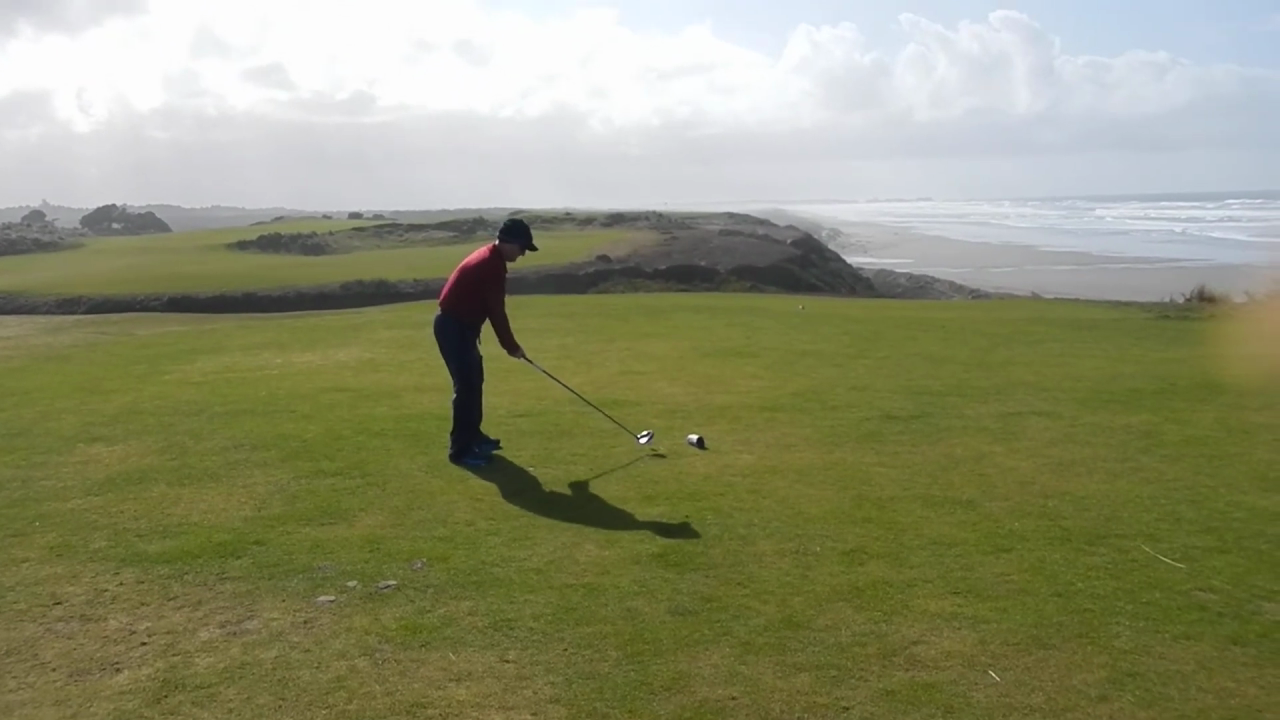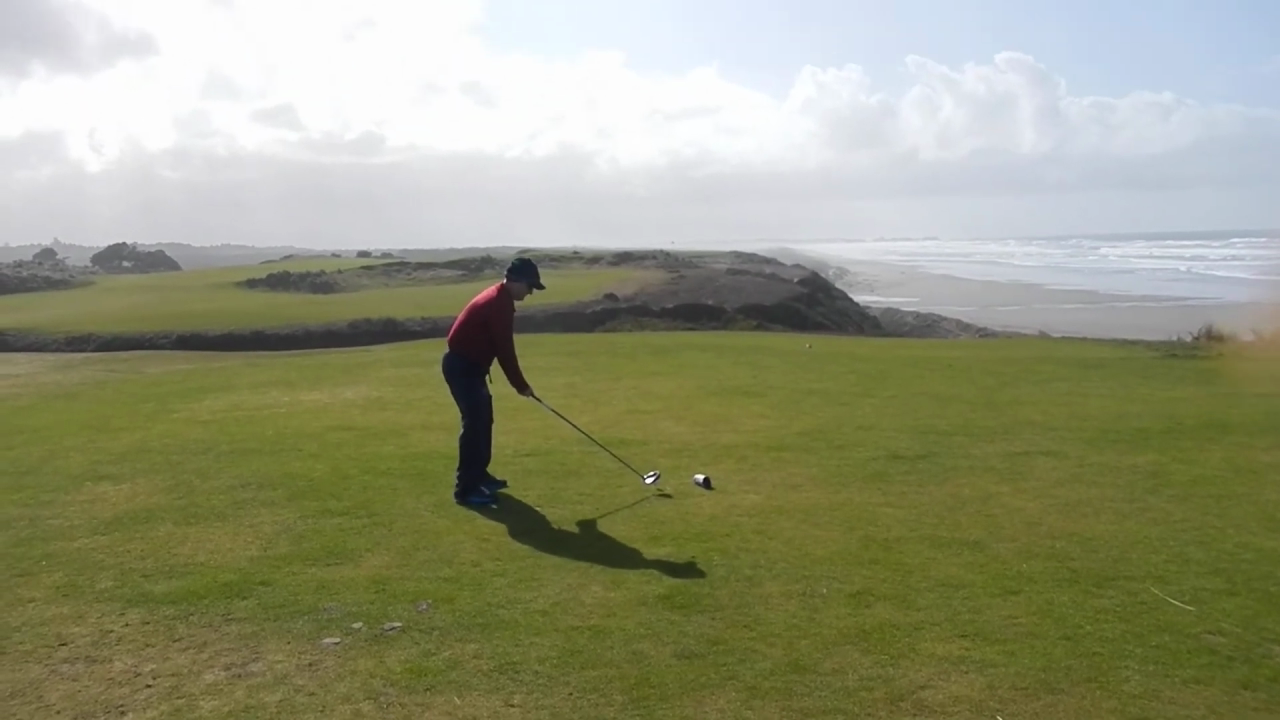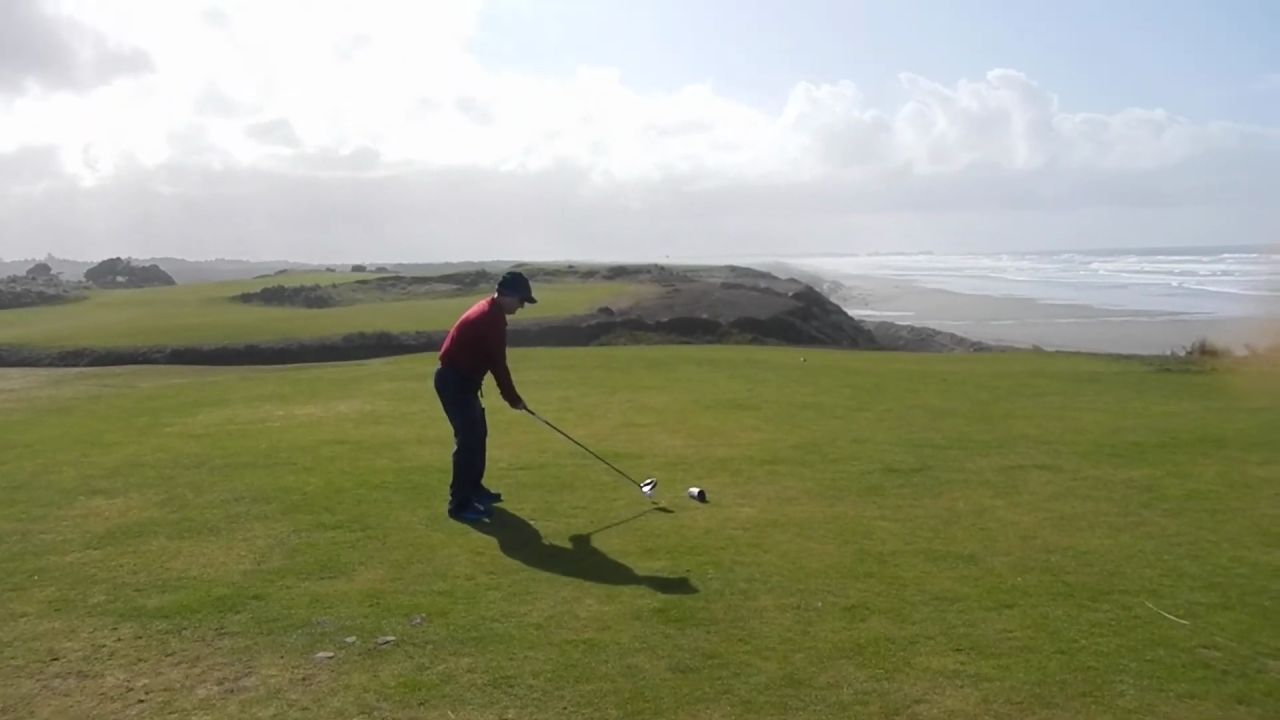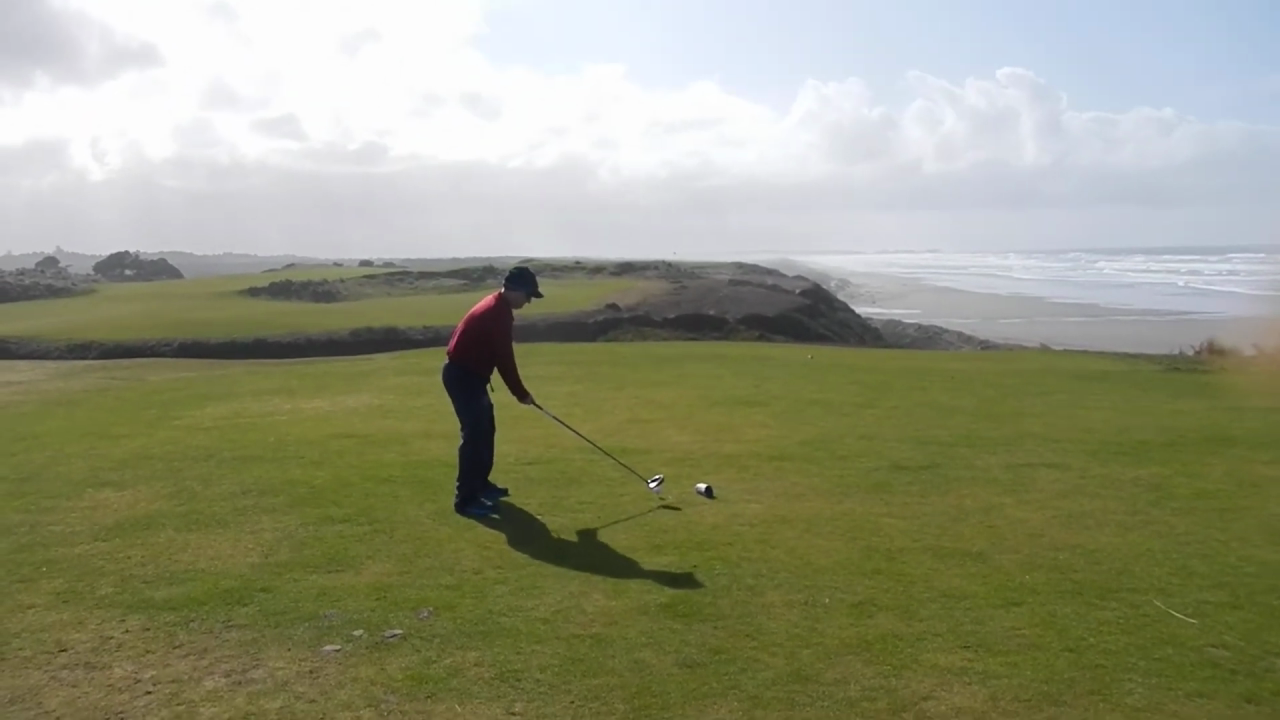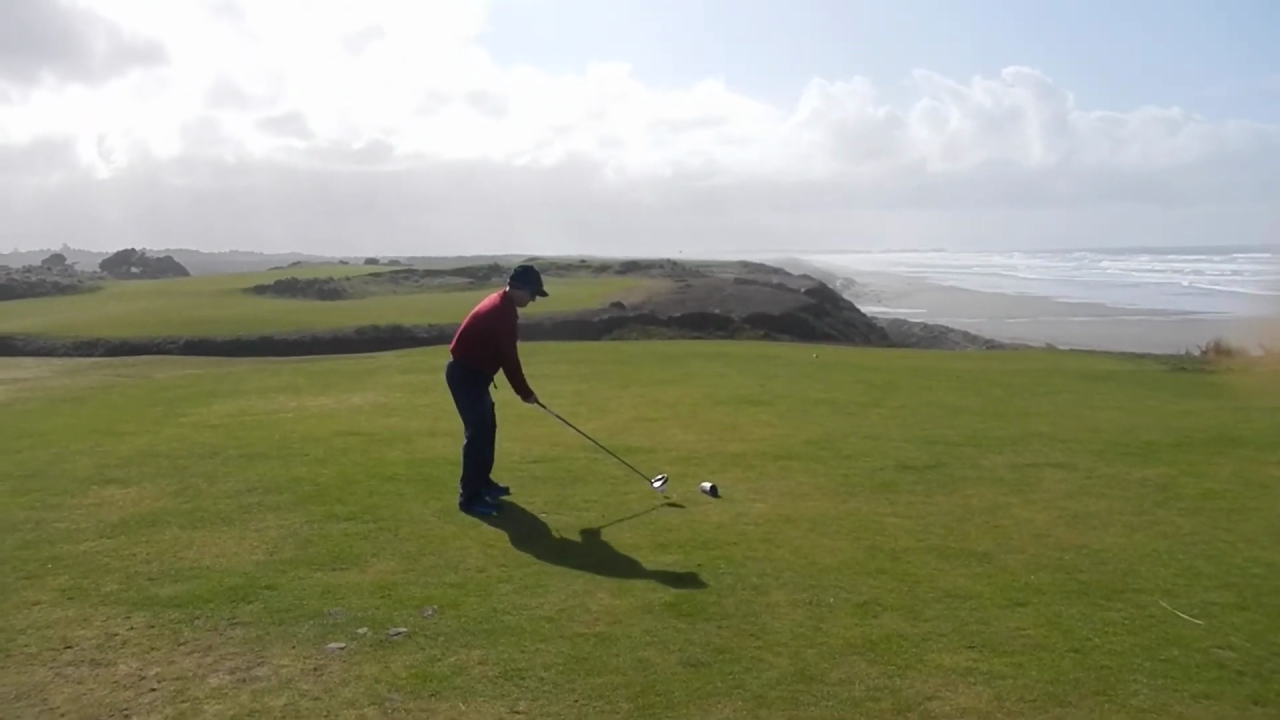
dt=0.4s
person 1, frame 1
left shoulder: (488, 257)
right shoulder: (492, 265)
left elbow: (491, 309)
right elbow: (497, 312)
left wrist: (509, 344)
right wrist: (511, 346)
left hip: (458, 324)
right hip: (454, 326)
left knee: (473, 381)
right knee: (466, 385)
left ankle: (473, 435)
right ankle: (460, 448)
person 1, frame 2
left shoulder: (497, 297)
right shoulder: (500, 304)
left elbow: (499, 346)
right elbow: (505, 350)
left wrist: (517, 382)
right wrist: (521, 384)
left hip: (467, 362)
right hip: (462, 365)
left knee: (483, 420)
right knee: (474, 422)
left ankle: (479, 474)
right ankle: (465, 487)
person 1, frame 3
left shoulder: (488, 311)
right shoulder: (492, 318)
left elbow: (492, 360)
right elbow: (498, 364)
left wrist: (510, 396)
right wrist: (513, 398)
left hip: (459, 378)
right hip: (455, 380)
left knee: (477, 434)
right knee: (468, 438)
left ankle: (473, 488)
right ankle: (459, 503)
person 1, frame 4
left shoulder: (495, 306)
right shoulder: (498, 313)
left elbow: (499, 355)
right elbow: (505, 359)
left wrist: (518, 391)
right wrist: (521, 393)
left hip: (467, 372)
right hip: (462, 375)
left knee: (485, 429)
right knee: (475, 433)
left ankle: (480, 483)
right ankle: (465, 497)
person 1, frame 5
left shoulder: (499, 304)
right shoulder: (502, 312)
left elbow: (503, 355)
right elbow: (509, 358)
left wrist: (521, 390)
right wrist: (525, 392)
left hip: (470, 371)
right hip: (466, 374)
left knee: (486, 428)
right knee: (478, 432)
left ankle: (482, 482)
right ankle: (470, 496)
